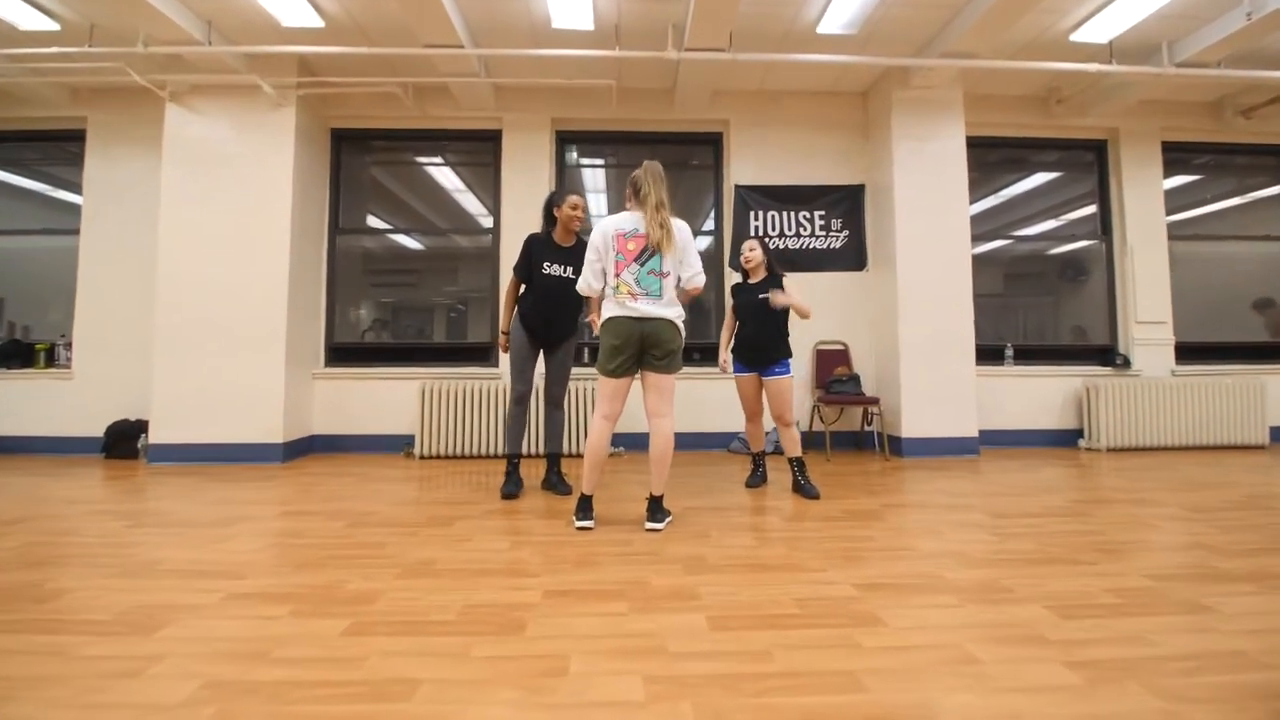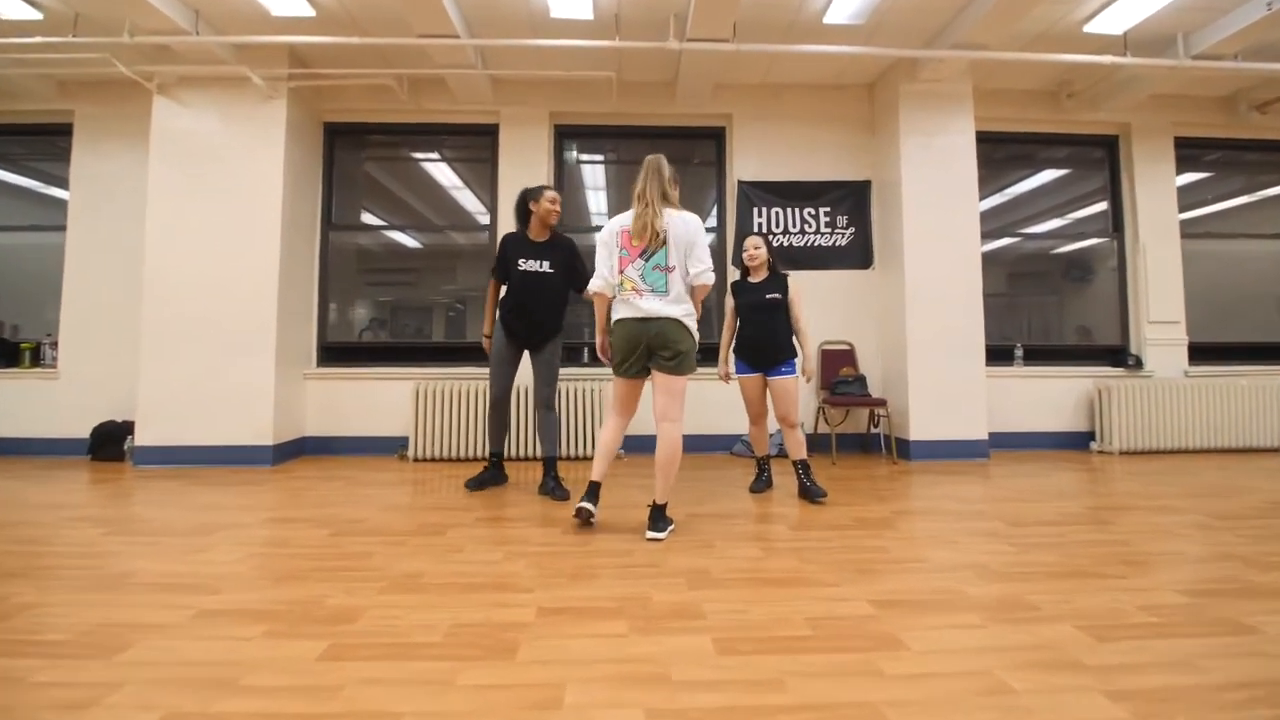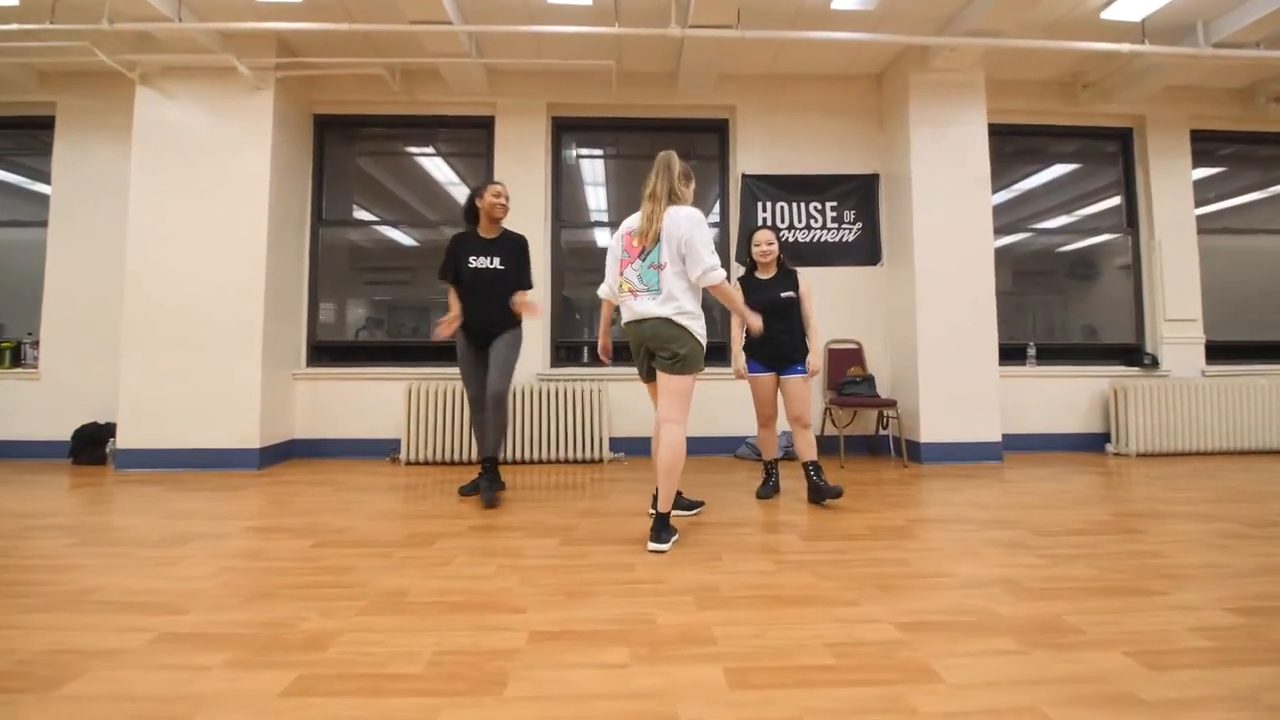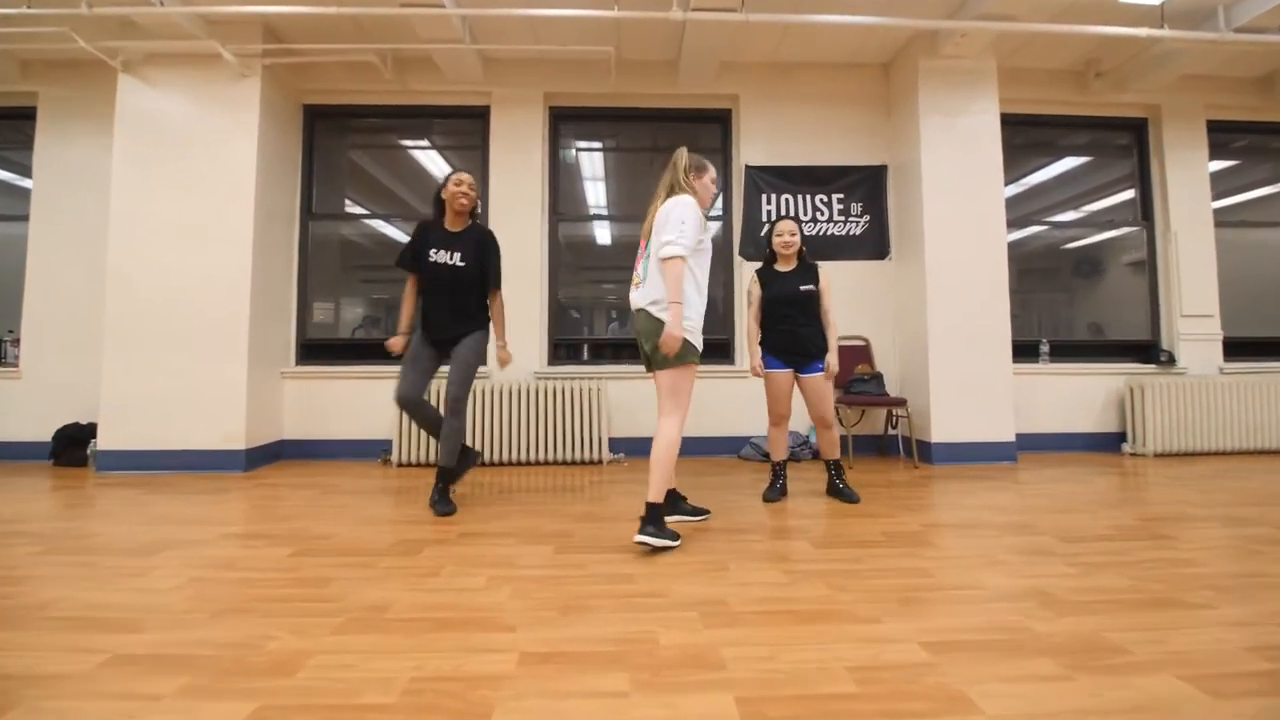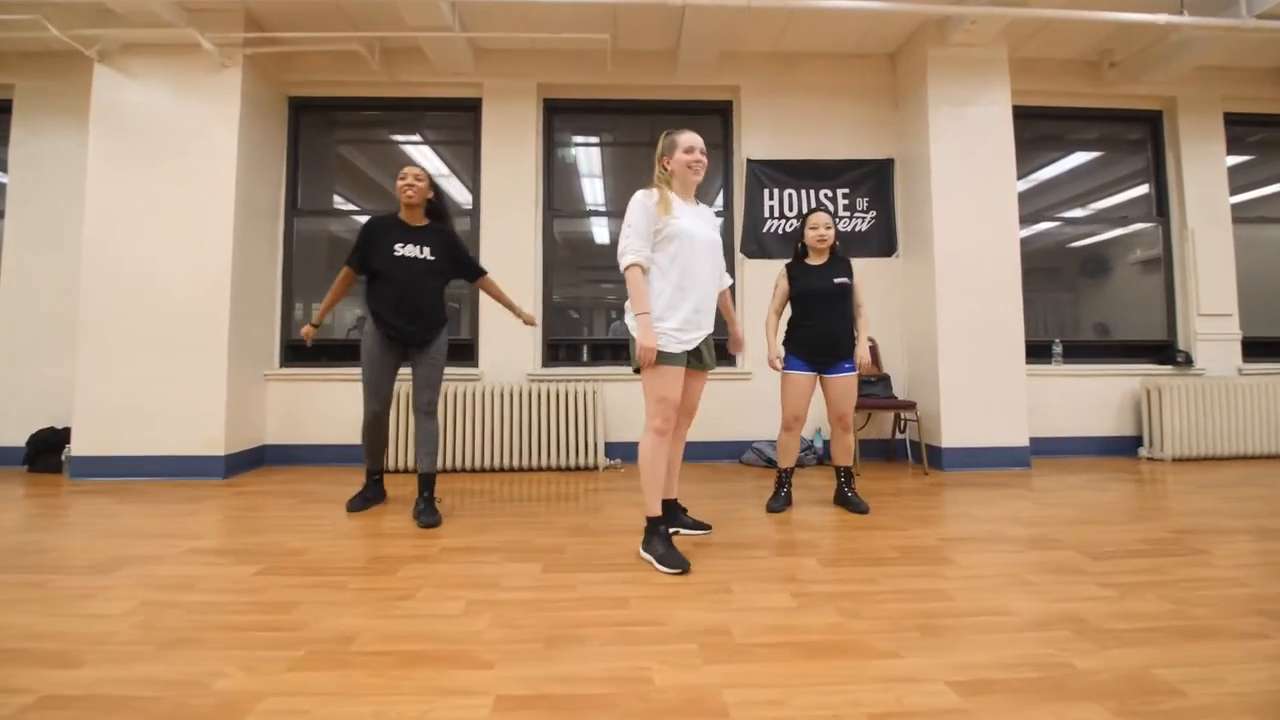
dt=0.4s
person 1, frame 1
left shoulder: (606, 227)
right shoulder: (678, 228)
left elbow: (590, 286)
right elbow: (694, 281)
left wrist: (598, 309)
right wrist: (677, 296)
left hip: (619, 325)
right hip: (664, 326)
left knee: (605, 416)
right knee: (660, 417)
left ankle: (585, 506)
right ankle: (656, 507)
person 1, frame 2
left shoulder: (616, 225)
right shoulder: (688, 222)
left elbow: (601, 286)
right elbow: (703, 279)
left wrist: (602, 332)
right wrist: (693, 306)
left hip: (628, 325)
right hip: (673, 325)
left knee: (619, 413)
right knee: (668, 420)
left ankle: (591, 494)
right ankle: (658, 515)
person 1, frame 3
left shoulder: (629, 225)
right shoulder: (688, 217)
left elbow: (611, 288)
right elbow: (710, 277)
left wrist: (604, 334)
right wrist: (745, 314)
left hip: (638, 326)
right hip: (677, 326)
left knee: (665, 419)
right knee: (672, 423)
left ankle: (666, 497)
right ankle: (661, 524)
person 1, frame 4
left shoulder: (665, 211)
right shoulder: (684, 205)
right elbow: (672, 255)
right wrist: (675, 313)
left hip: (655, 319)
right hip: (668, 320)
left knee: (672, 414)
right knee: (672, 415)
left ankle: (668, 497)
person 1, frame 5
left shoulder: (707, 216)
right shoulder: (648, 202)
left elbow: (718, 278)
right elbow: (633, 263)
left wrist: (733, 325)
right wrist: (641, 321)
left hip: (697, 330)
right hip: (660, 327)
left knee: (681, 423)
right knee: (660, 424)
left ankle: (669, 508)
person 2, frame 1
left shoulder: (586, 252)
right shoulder: (535, 244)
right elbow: (514, 285)
right wrist: (504, 328)
left hip: (563, 335)
right hip: (526, 328)
left knee: (555, 399)
right knee: (520, 395)
left ankle: (553, 471)
right ankle: (513, 471)
person 2, frame 2
left shoulder: (565, 247)
right shoulder: (510, 242)
left elbow: (584, 286)
right elbow: (495, 286)
right wrist: (487, 331)
left hip: (546, 335)
right hip: (508, 330)
left knee: (545, 401)
right knee: (498, 397)
left ankle: (550, 475)
right ankle: (495, 466)
person 2, frame 3
left shoulder: (516, 243)
right shoulder: (460, 242)
left elbow: (521, 290)
right elbow: (452, 288)
left wrist: (522, 304)
right wrist: (455, 312)
left hip: (505, 331)
right hip: (469, 333)
left knee: (497, 394)
right knee: (478, 403)
left ankle: (486, 471)
right ankle: (491, 473)
person 2, frame 4
left shoulder: (482, 238)
right shoulder: (425, 231)
left elbow: (494, 294)
right elbow: (412, 284)
left wrist: (501, 342)
right wrist: (402, 332)
left hip: (470, 332)
right hip: (428, 330)
left knee: (454, 401)
right knee: (406, 397)
left ankle: (441, 487)
right ankle: (458, 452)
person 2, frame 5
left shoulder: (443, 235)
right shoulder: (377, 228)
left elbow: (478, 277)
right elbow: (348, 276)
left wrist: (517, 311)
right wrist: (317, 321)
left hip: (430, 334)
right hip: (381, 332)
left knee: (425, 409)
right knee: (375, 410)
left ankle: (425, 497)
right ankle: (373, 484)
person 3, frame 1
left shoulder: (779, 282)
right shoulder: (737, 290)
left elbow: (806, 312)
right elbow: (729, 325)
left wrist: (788, 301)
right wrist: (723, 352)
left hip: (776, 359)
right hip: (743, 360)
left knee: (784, 418)
right knee: (752, 415)
left ankle: (800, 475)
right ankle: (758, 467)
person 3, frame 2
left shoulder: (783, 282)
right shoulder: (736, 288)
left elbow: (797, 322)
right elbow: (729, 326)
left wrist: (807, 356)
right wrist: (722, 360)
left hip: (782, 360)
right hip: (747, 361)
left knee: (789, 420)
right knee: (756, 418)
left ankle: (805, 479)
right ankle: (763, 471)
person 3, frame 3
left shoulder: (794, 278)
right shoulder: (743, 284)
left elbow: (808, 319)
right elbow: (737, 323)
left wrist: (814, 351)
right wrist: (738, 357)
left hip: (795, 358)
right hip: (760, 360)
left knee: (801, 420)
right knee: (766, 419)
left ankle: (815, 480)
right ankle: (770, 477)
person 3, frame 4
left shoulder: (814, 272)
right shoulder: (761, 276)
left elbow: (826, 315)
right elbow: (754, 318)
left wrist: (833, 351)
right wrist: (754, 353)
left hip: (813, 354)
right hip: (777, 355)
left knee: (824, 419)
right knee: (778, 418)
left ankle: (836, 479)
right ankle: (778, 479)
person 3, frame 5
left shoulder: (845, 266)
right shoulder: (791, 271)
left elbow: (859, 308)
right elbow: (774, 311)
left wrist: (863, 342)
right wrist: (772, 345)
left hip: (842, 356)
right hip: (800, 355)
left knee: (843, 422)
right knee: (791, 421)
left ankle: (845, 488)
right ankle: (783, 487)
